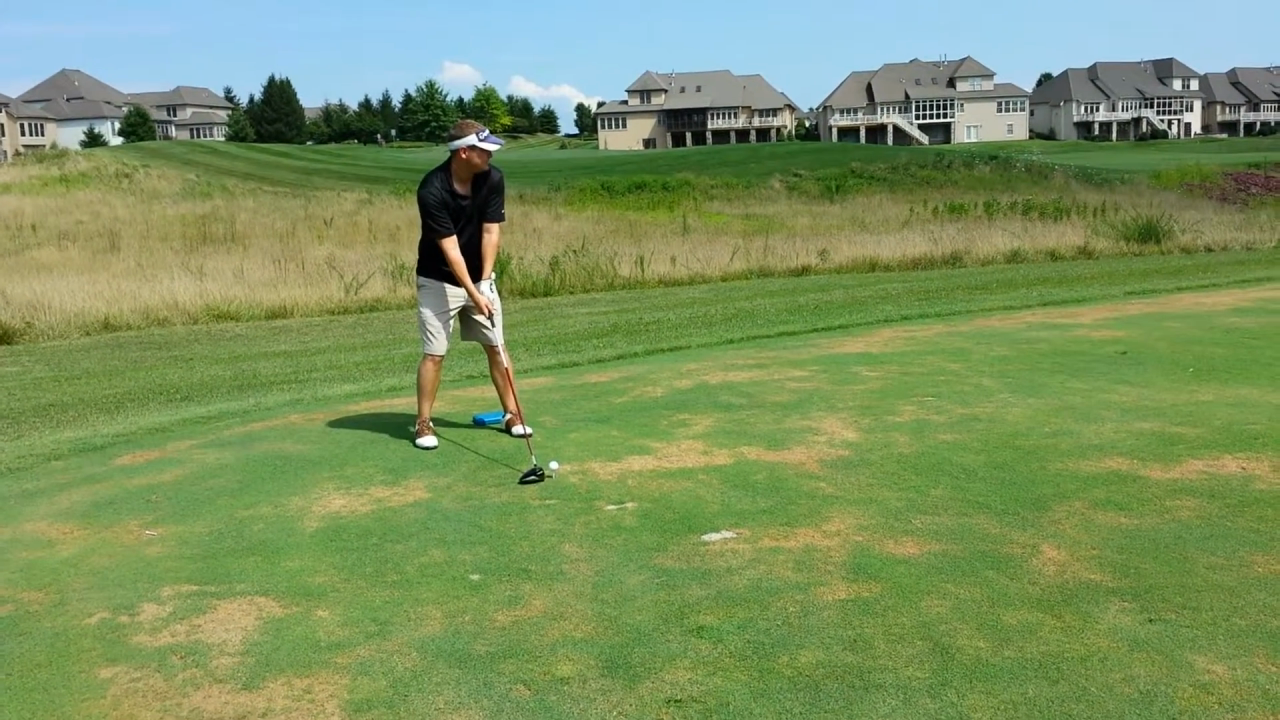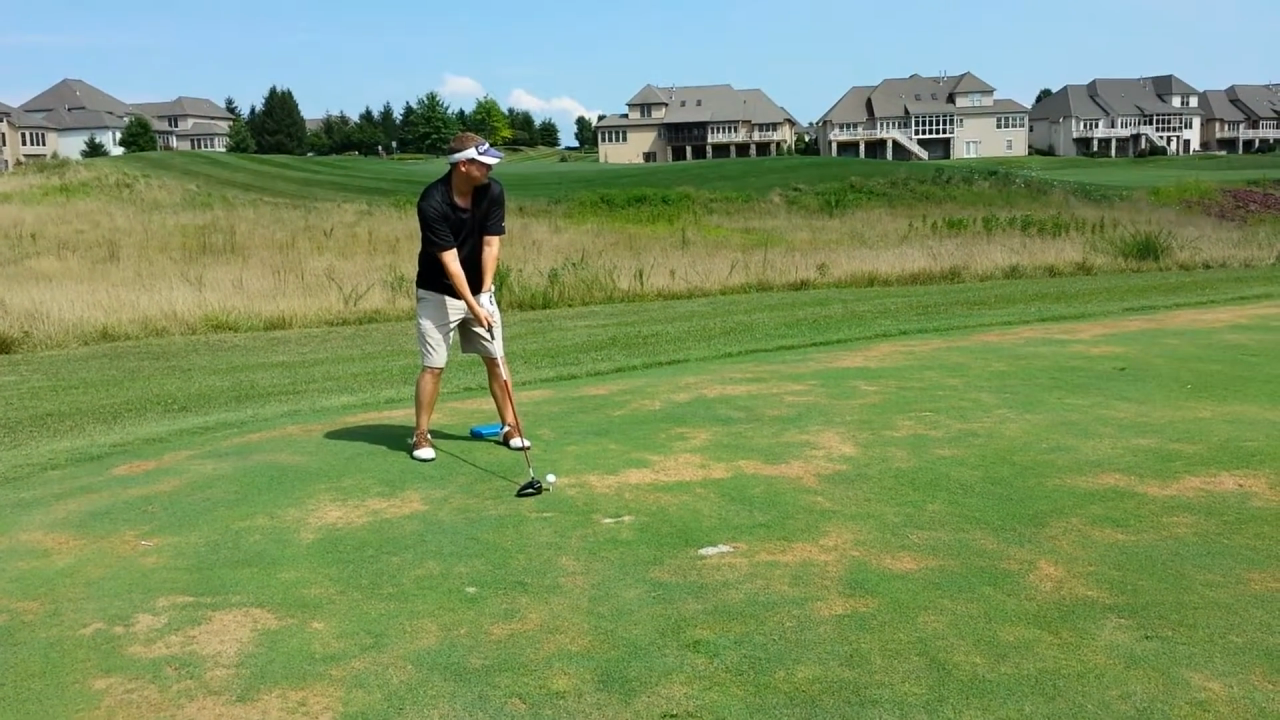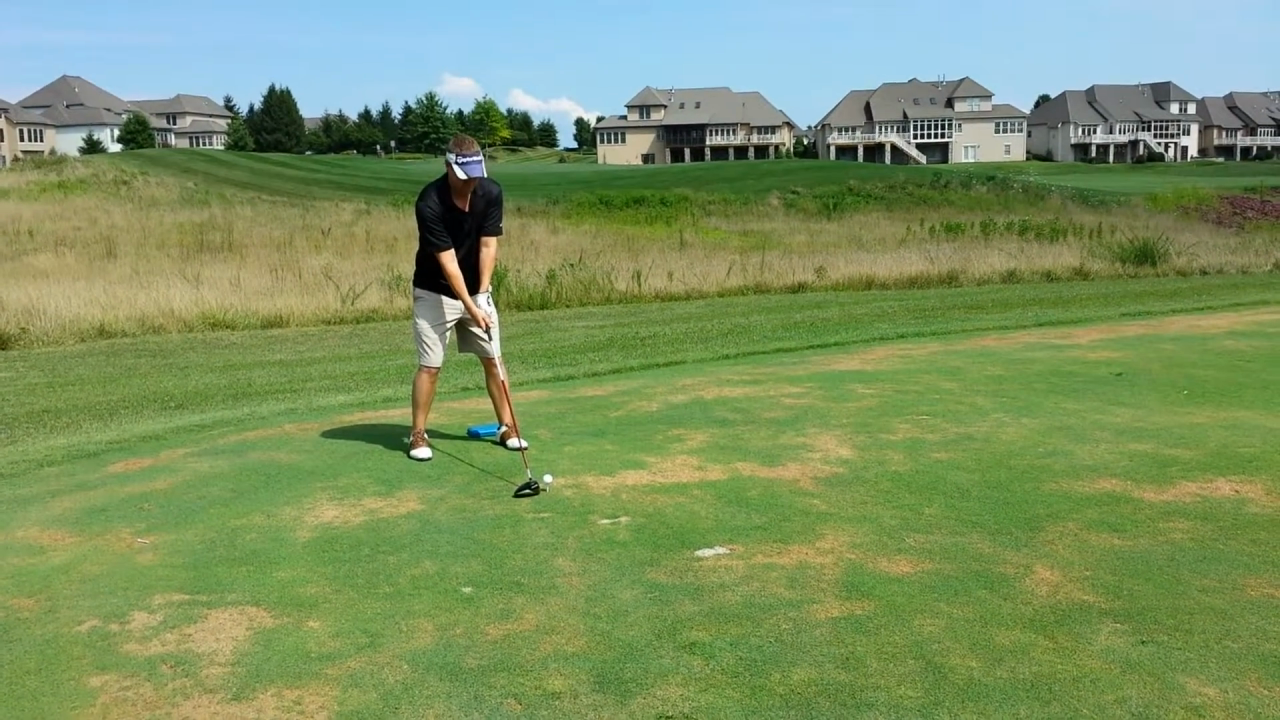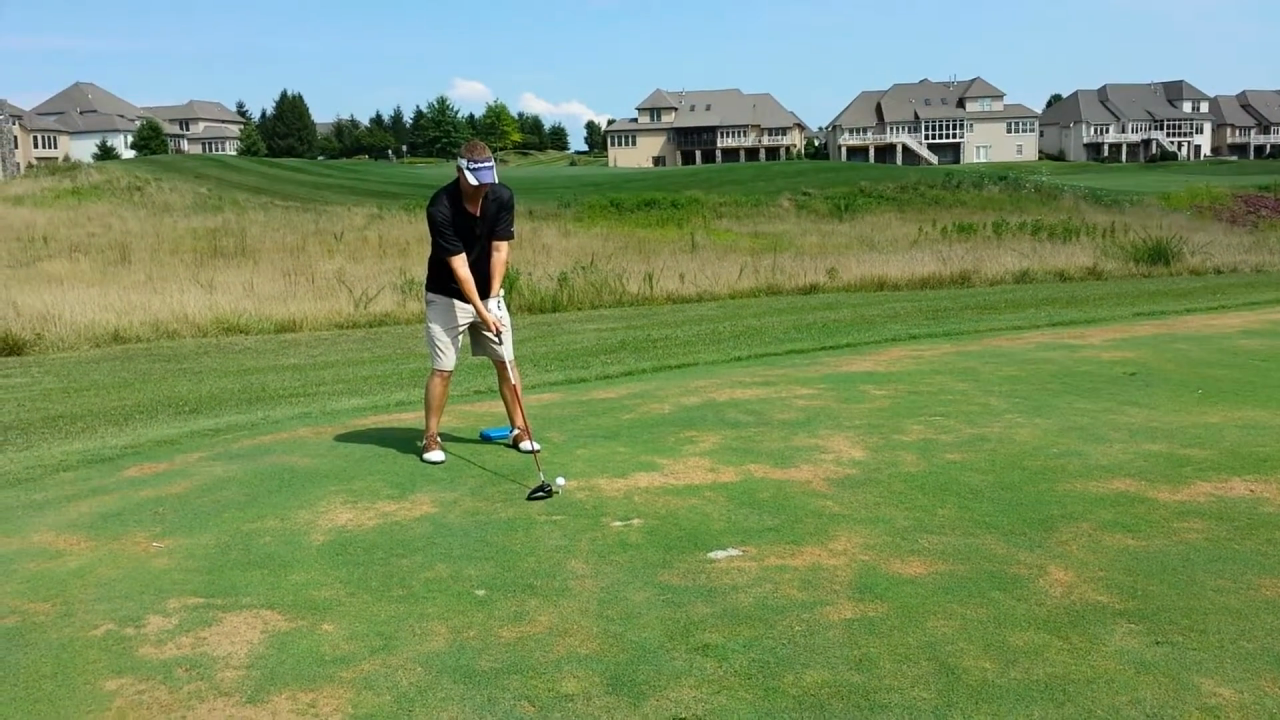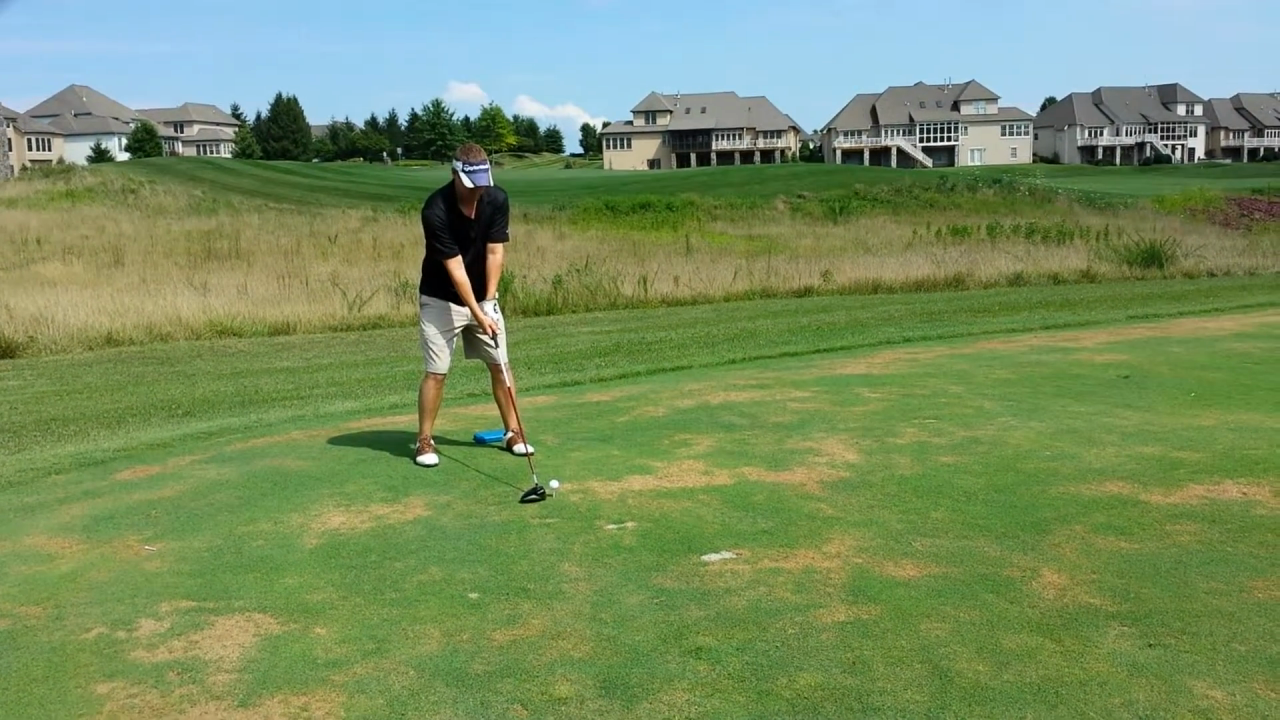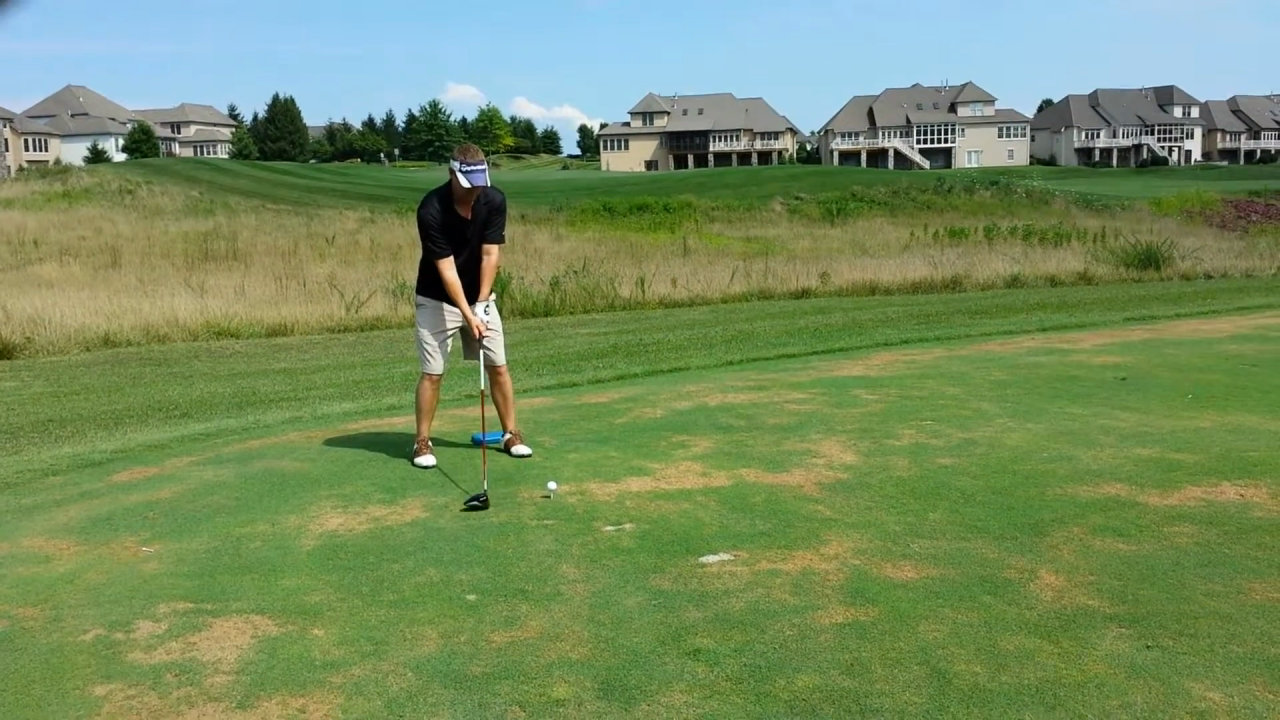
dt=0.5s
person 1, frame 1
left shoulder: (493, 178)
right shoulder: (432, 189)
left elbow: (490, 231)
right elbow: (449, 247)
left wrist: (485, 281)
right wrist: (472, 293)
left hip: (480, 277)
right hip: (438, 280)
left knee: (496, 346)
right knee: (434, 353)
left ankle: (511, 414)
right ankle: (424, 422)
person 1, frame 2
left shoulder: (493, 191)
right shoulder: (432, 202)
left elbow: (490, 245)
right elbow: (450, 261)
left wrist: (485, 293)
right wrist: (472, 306)
left hip: (479, 290)
right hip: (438, 293)
left knee: (496, 359)
right knee: (433, 366)
left ankle: (509, 427)
right ankle: (421, 435)
person 1, frame 3
left shoulder: (492, 193)
right shoulder: (429, 203)
left elbow: (488, 245)
right elbow: (447, 261)
left wrist: (483, 294)
right wrist: (470, 307)
left hip: (477, 291)
right hip: (435, 292)
left knee: (493, 359)
right knee: (430, 365)
left ankle: (506, 427)
right ankle: (418, 434)
person 1, frame 4
left shoulder: (503, 197)
right shoulder: (440, 208)
left elbow: (499, 250)
right elbow: (459, 265)
left wrist: (493, 299)
right wrist: (480, 311)
left hip: (488, 294)
right hip: (447, 296)
left knee: (506, 361)
right knee: (442, 368)
left ankle: (518, 429)
right ankle: (431, 437)
person 1, frame 5
left shoulder: (498, 199)
right shoulder: (436, 210)
left elbow: (495, 252)
right elbow: (456, 268)
left wrist: (489, 301)
right wrist: (477, 314)
left hip: (483, 296)
right hip: (441, 299)
left knee: (500, 364)
right knee: (437, 371)
left ankle: (512, 432)
right ankle: (424, 440)
person 1, frame 6
left shoulder: (495, 201)
right shoulder: (431, 209)
left elbow: (490, 256)
right elbow: (446, 268)
left wrist: (481, 305)
right wrist: (466, 313)
left hip: (480, 297)
right hip: (438, 300)
left knee: (498, 366)
right knee: (432, 372)
left ankle: (511, 434)
right ankle: (422, 441)
